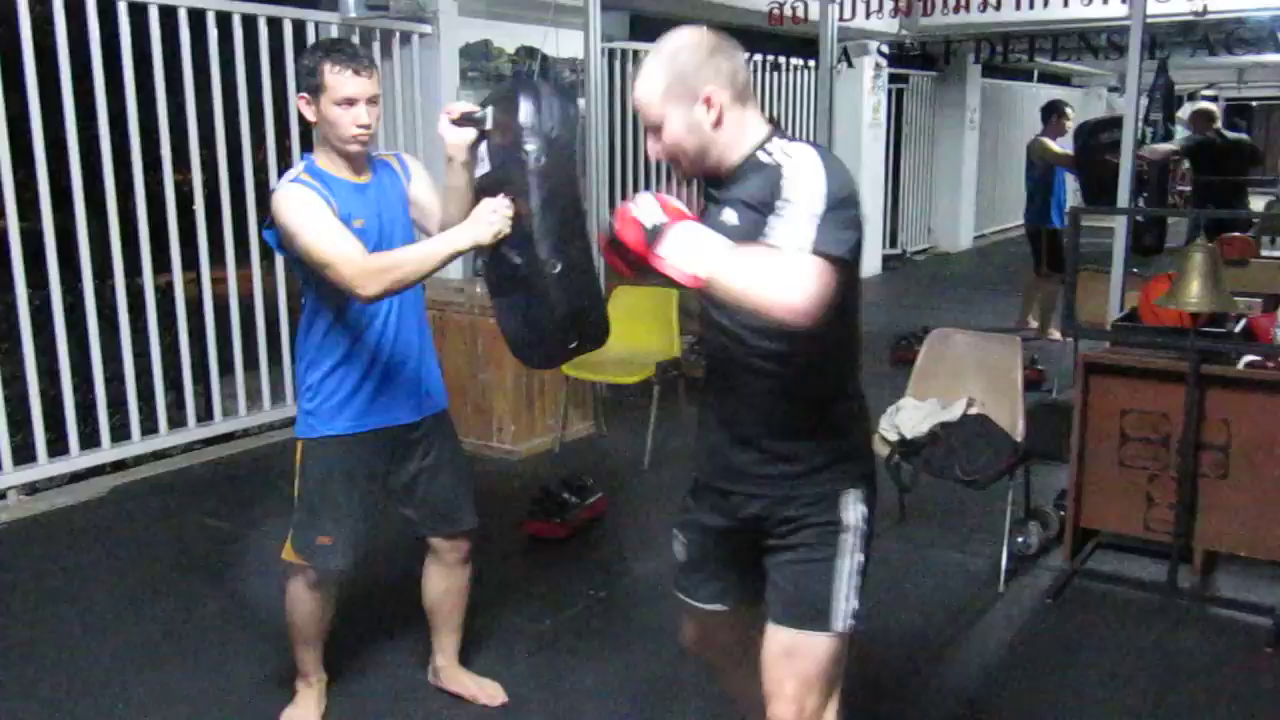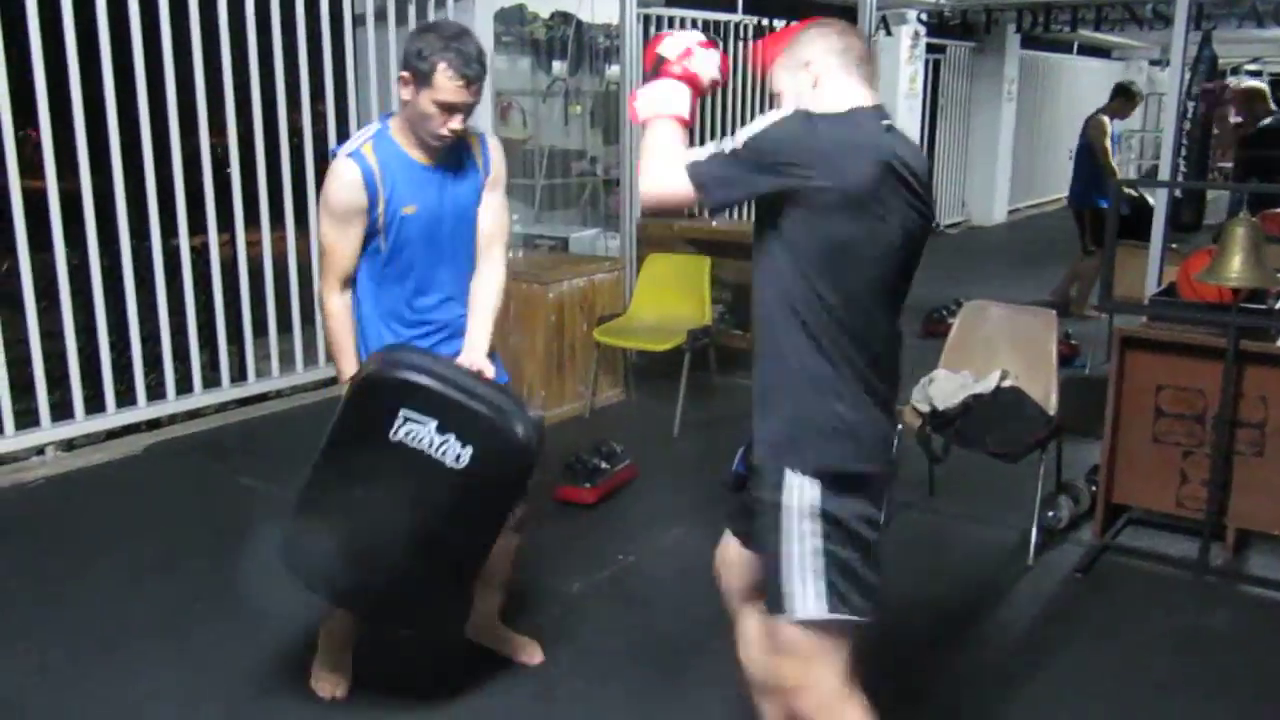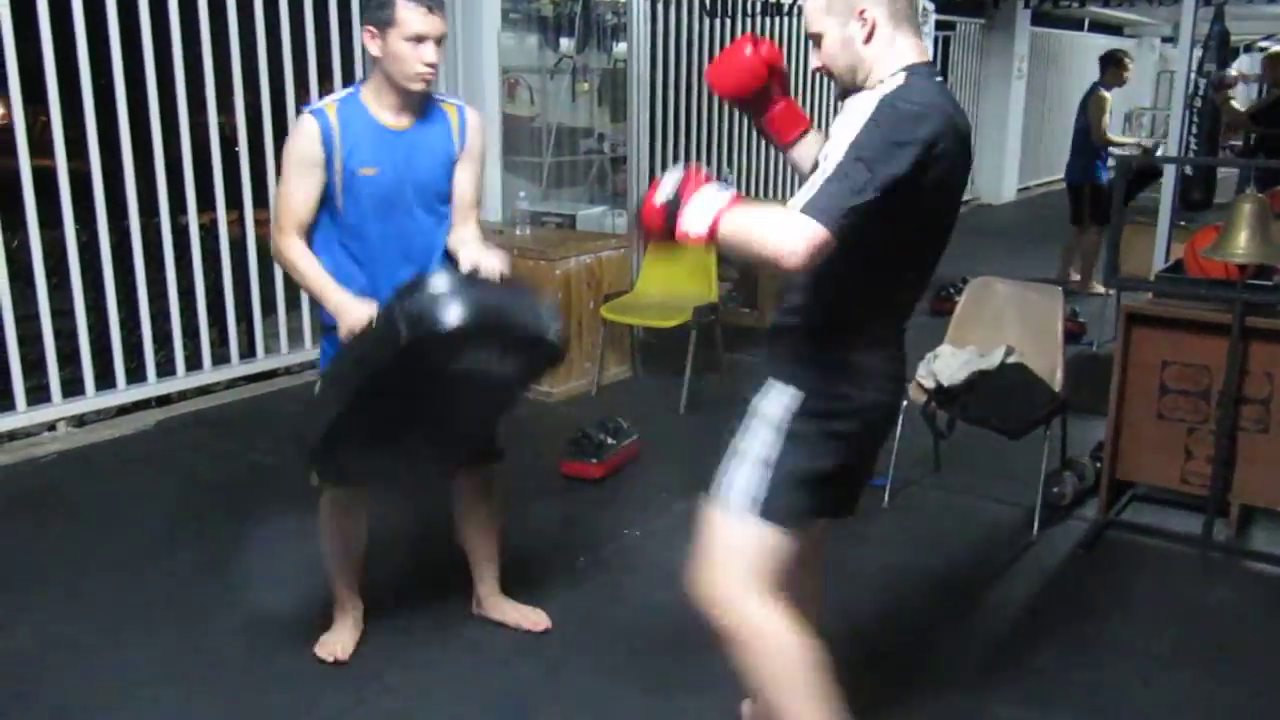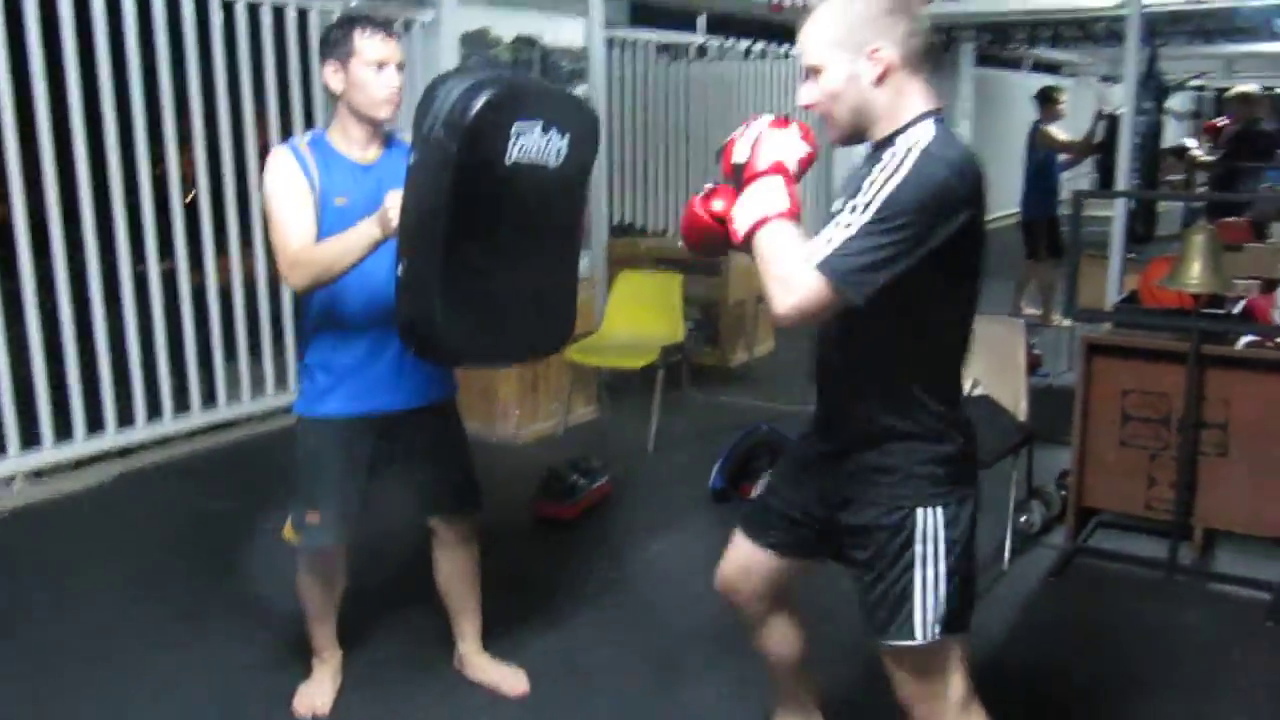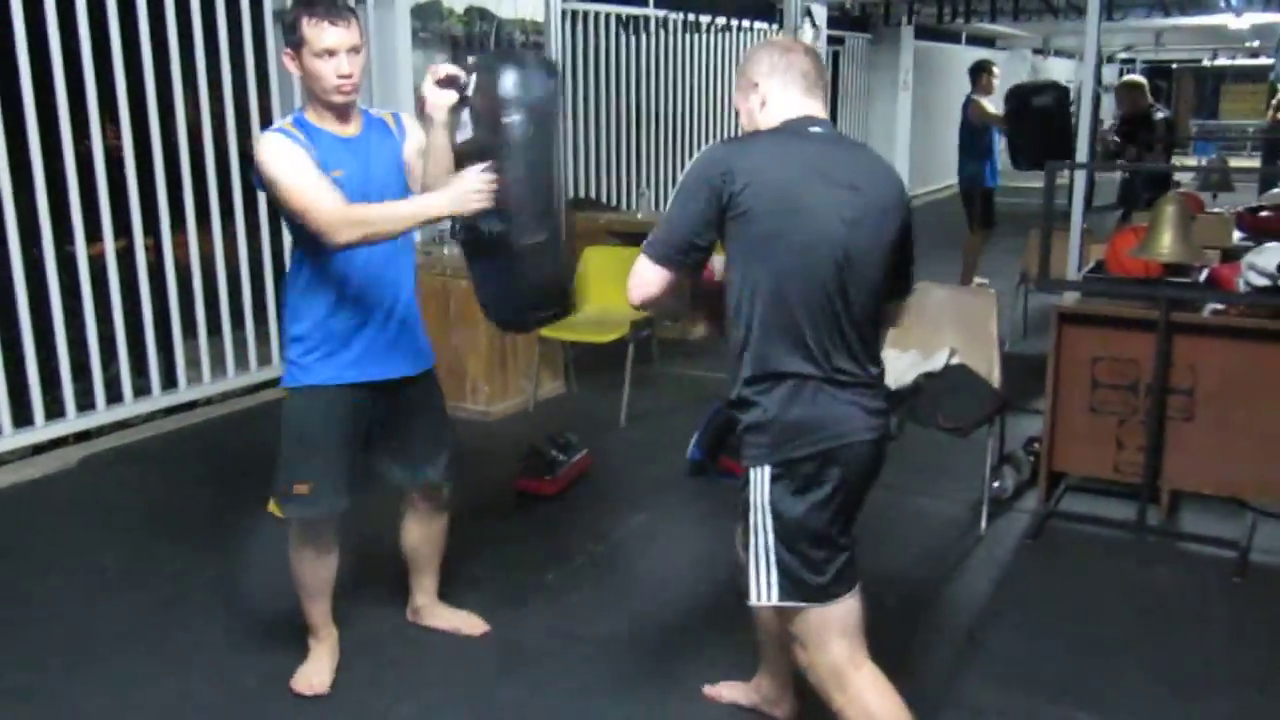
dt=0.7s
person 1, frame 1
left shoulder: (807, 176)
right shoulder: (714, 174)
left elbow: (795, 296)
left wrist: (672, 238)
left hip: (816, 484)
right hip: (724, 467)
right knee: (710, 635)
person 1, frame 2
left shoulder: (805, 136)
right shoulder: (899, 159)
left elbow: (660, 186)
left wrist: (671, 84)
left hip: (817, 447)
right hip: (812, 435)
right knee: (738, 577)
person 1, frame 3
left shoulder: (888, 109)
right shoulder: (928, 110)
left elbow: (797, 243)
right elbow: (820, 163)
left wrist: (702, 208)
right wrist: (767, 104)
left hip: (816, 381)
right hip: (854, 378)
left knee: (725, 582)
right knee: (781, 556)
person 1, frame 4
left shoulder: (927, 168)
right shoulder: (894, 158)
left elbow: (793, 296)
right elbow: (814, 266)
left wrist: (764, 184)
right wrist: (740, 219)
left hip: (909, 473)
right hip: (836, 444)
right knee: (744, 580)
person 1, frame 5
left shoulder: (728, 166)
right shoulder: (882, 178)
left elbow: (645, 288)
left hip: (793, 431)
right hip: (857, 420)
left knee: (832, 657)
right knee: (763, 547)
person 2, frame 1
left shoulder: (402, 171)
right shoulder: (297, 195)
left elbow: (445, 235)
right elbow: (364, 279)
left wrist: (460, 162)
right wrist: (468, 235)
left hip: (420, 402)
right hip: (339, 416)
left knee: (453, 539)
right knee: (314, 561)
left ankle: (446, 663)
person 2, frame 2
left shoulder: (485, 154)
right shoulder: (357, 169)
left elbow: (491, 258)
right elbow: (336, 289)
left wrist: (477, 349)
right wrist: (356, 389)
left hip: (470, 371)
left knee: (507, 506)
left ankle: (486, 619)
right ankle: (338, 638)
person 2, frame 3
left shoulder: (461, 122)
right shoulder: (321, 126)
left elbow: (462, 220)
right elbow: (284, 238)
left wrist: (476, 250)
right wrist: (340, 302)
right hip: (362, 341)
left knee: (478, 470)
right knee: (346, 486)
left ankle: (488, 592)
right ankle: (347, 607)
person 2, frame 4
right shoulder: (294, 163)
right elbow: (297, 271)
right wrist: (378, 227)
left hip: (422, 383)
right hip: (338, 393)
left knee: (454, 521)
right knee: (321, 539)
left ankle: (470, 650)
right ankle: (325, 658)
person 2, frame 5
left shoulder: (398, 130)
right shoulder: (281, 144)
left elbow: (428, 199)
right elbow: (339, 227)
left wrist: (439, 121)
right wrist: (451, 198)
left hip: (405, 352)
right hip: (325, 365)
left knee: (429, 488)
right knee: (313, 512)
left ankle: (424, 601)
right ankle: (321, 636)
person 3, frame 1
left shoulder: (1051, 146)
right shoulder: (1040, 144)
left elbow: (1072, 164)
right elbow: (1074, 161)
left hip: (1050, 219)
right hip: (1044, 221)
left knee: (1041, 272)
right knee: (1055, 275)
left ankle: (1026, 318)
right ankle: (1046, 328)
person 3, frame 2
left shoulder: (1106, 122)
right shoulder: (1100, 122)
right elbow: (1107, 164)
right wrist: (1123, 190)
left hip: (1094, 197)
right hip: (1089, 199)
left knee: (1092, 252)
right knee: (1098, 252)
left ankle: (1061, 292)
right ankle: (1079, 304)
person 3, frame 3
left shoulder: (1096, 93)
right shoulder: (1101, 96)
right elbow: (1100, 138)
left wrist: (1128, 142)
right wrist: (1134, 143)
left hip: (1081, 171)
right hip: (1089, 173)
left knee: (1082, 226)
right knee: (1095, 227)
left ankle: (1066, 272)
right ankle: (1087, 282)
person 3, frame 4
left shoulder: (1044, 131)
right shoulder: (1044, 132)
left elbow: (1058, 164)
right elbow: (1078, 148)
left wrist: (1087, 152)
right wrist: (1096, 122)
left hip: (1037, 207)
right hip: (1041, 208)
left knee: (1035, 259)
right knee: (1050, 260)
left ankle: (1017, 305)
right ankle: (1049, 314)
person 3, frame 5
left shoulder: (979, 103)
right shoulder: (977, 104)
left elbow: (999, 126)
right elbow: (1005, 123)
left hip: (980, 178)
right hip: (978, 180)
left knee: (979, 231)
right knee: (980, 231)
left ankle: (968, 278)
right ankle: (965, 283)
